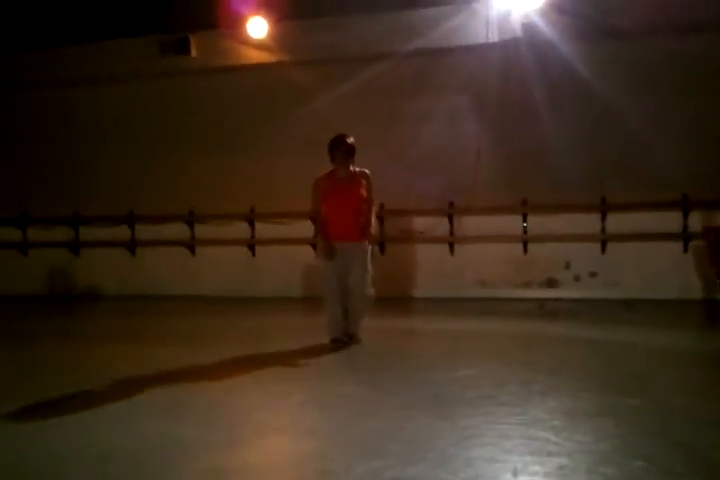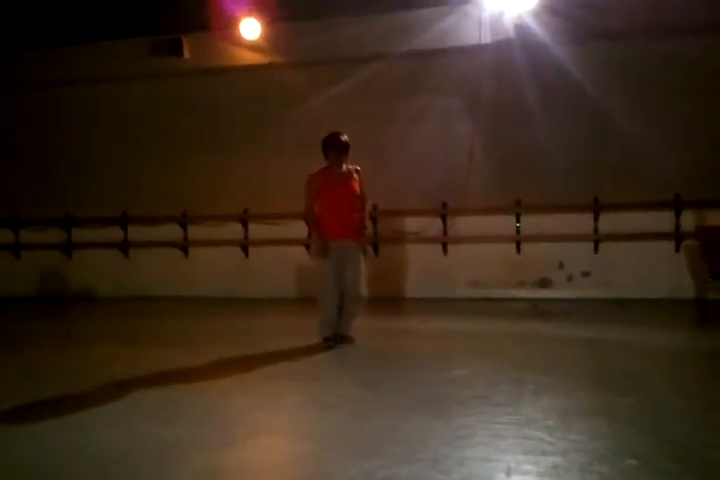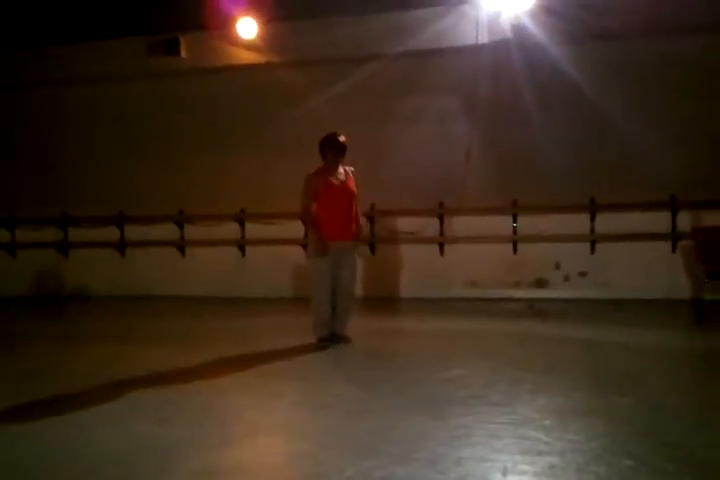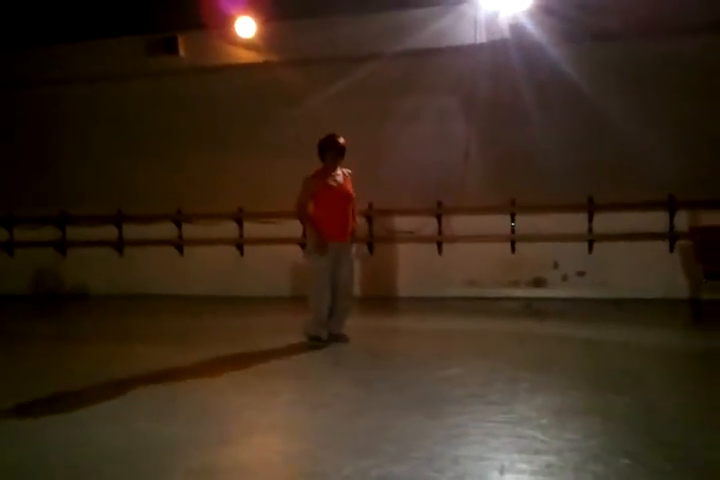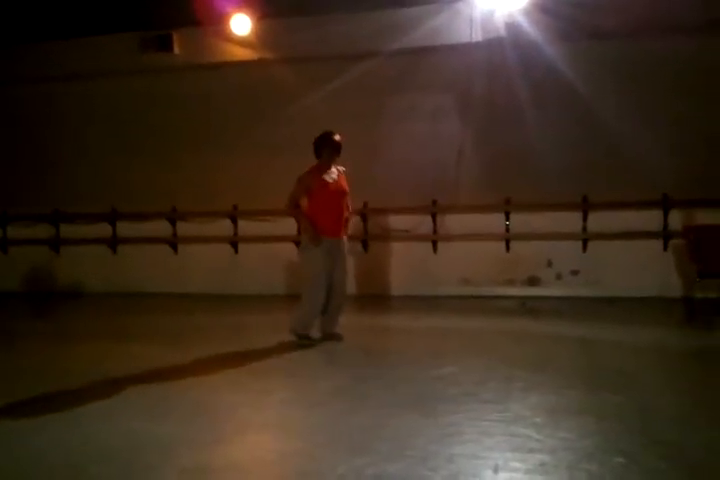
dt=0.2s
person 1, frame 1
left shoulder: (363, 177)
right shoulder: (322, 182)
left elbow: (370, 206)
right elbow: (316, 214)
left wrist: (369, 224)
right wrist: (322, 241)
left hip: (359, 243)
right hip: (334, 244)
left knee: (359, 290)
right knee: (334, 291)
left ankle: (352, 330)
right ankle: (337, 333)
person 1, frame 2
left shoulder: (355, 173)
right shoulder: (316, 179)
left elbow: (362, 204)
right elbow: (309, 212)
left wrist: (363, 230)
right wrist: (317, 239)
left hip: (352, 242)
right hip: (329, 243)
left knee: (352, 290)
right knee: (329, 290)
left ankle: (343, 330)
right ankle: (328, 332)
person 1, frame 3
left shoulder: (350, 173)
right shoulder: (315, 179)
right elbow: (305, 211)
left wrist: (358, 229)
right wrist: (315, 237)
left hip: (348, 242)
right hip: (325, 243)
left knee: (346, 289)
right knee: (324, 289)
left ankle: (338, 330)
right ankle: (322, 333)
person 1, frame 4
left shoulder: (346, 175)
right shoulder: (314, 181)
right elbow: (301, 210)
left wrist: (353, 229)
right wrist: (314, 234)
left hip: (345, 243)
right hip: (323, 243)
left knee: (345, 290)
right knee: (321, 289)
left ankle: (335, 329)
right ankle: (314, 331)
person 1, frame 5
left shoulder: (341, 172)
right shoulder: (309, 177)
right elbow: (292, 203)
left wrist: (347, 217)
right wrist: (305, 222)
left hip: (339, 239)
right hip: (316, 240)
left knee: (338, 288)
right knee: (316, 287)
left ankle: (329, 328)
right ankle: (300, 328)
